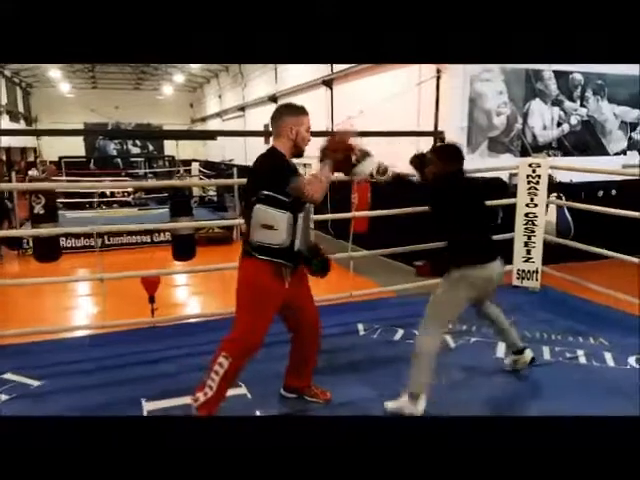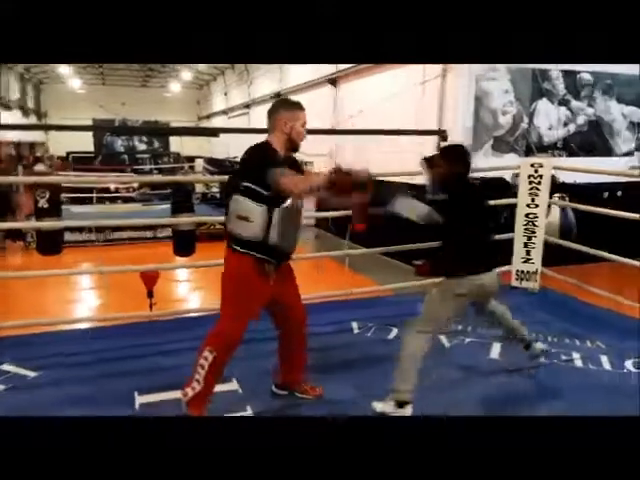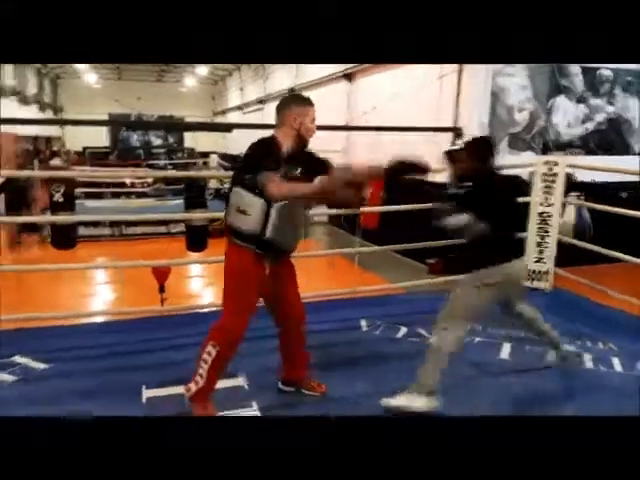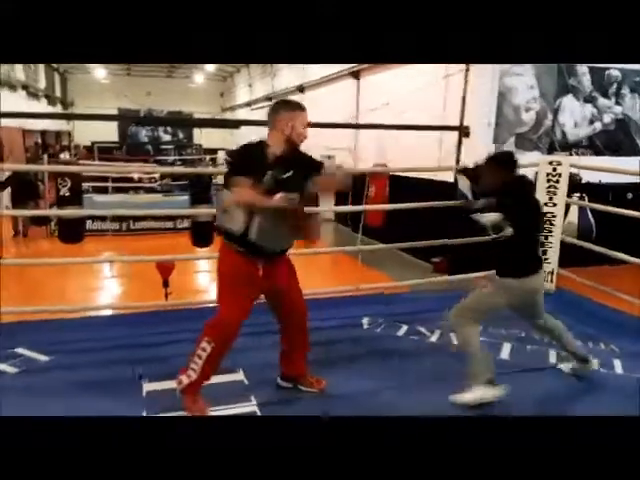
dt=0.1s
person 1, frame 1
left shoulder: (285, 164)
right shoulder: (271, 163)
right elbow: (314, 193)
left wrist: (308, 248)
right wrist: (329, 163)
left hip: (289, 266)
right hip: (263, 268)
left knee: (308, 326)
right knee: (247, 337)
left ankle: (298, 384)
right ankle: (205, 403)
person 1, frame 2
left shoulder: (288, 162)
right shoulder: (260, 155)
left elbow: (297, 192)
right elbow: (296, 187)
right wrist: (330, 177)
left hip: (276, 261)
right hip: (246, 260)
left knee: (293, 321)
right knee: (230, 330)
left ankle: (289, 380)
right ankle: (195, 397)
person 1, frame 3
left shoulder: (302, 158)
right shoulder: (262, 150)
left elbow: (337, 177)
right elbow: (275, 191)
right wrist: (325, 186)
left hip: (277, 256)
right hip: (248, 254)
left knee: (293, 317)
right knee: (232, 325)
left ankle: (294, 377)
right ankle: (199, 393)
person 1, frame 4
left shoulder: (300, 161)
right shoulder: (250, 154)
left elbow: (334, 180)
right elbow: (240, 197)
left wrist: (330, 181)
right wrist: (285, 205)
left hip: (276, 257)
right hip: (241, 256)
left knee: (295, 315)
right knee: (227, 322)
left ankle: (292, 374)
right ankle: (190, 386)
person 2, frame 1
left shoulder: (448, 187)
right shoulder: (467, 188)
right wrist: (427, 178)
left hip: (467, 271)
right hip: (492, 265)
left knee: (431, 328)
right knee: (483, 304)
left ankle: (414, 397)
right ankle: (520, 352)
person 2, frame 2
left shoulder: (456, 196)
right shoulder: (471, 193)
left elbow: (427, 213)
right wrist: (436, 183)
left hip: (461, 280)
right hip: (486, 274)
left knee: (418, 333)
right knee: (487, 305)
left ankle: (400, 401)
right ankle: (528, 343)
person 2, frame 3
left shoulder: (487, 189)
right shoulder: (502, 185)
left elbow: (478, 229)
left wrist: (449, 214)
right wrist: (458, 179)
left hip: (491, 270)
right hip: (513, 265)
left knee: (449, 325)
right knee: (515, 306)
left ankle: (424, 393)
right ankle: (558, 345)
person 2, frame 4
left shoulder: (519, 201)
right shoulder: (515, 194)
left elbow: (515, 238)
left wrist: (490, 209)
right wrist: (475, 183)
left hip: (514, 279)
right hip: (531, 275)
left knee: (460, 318)
right knee: (540, 319)
left ankle: (485, 383)
right ankle: (582, 360)
